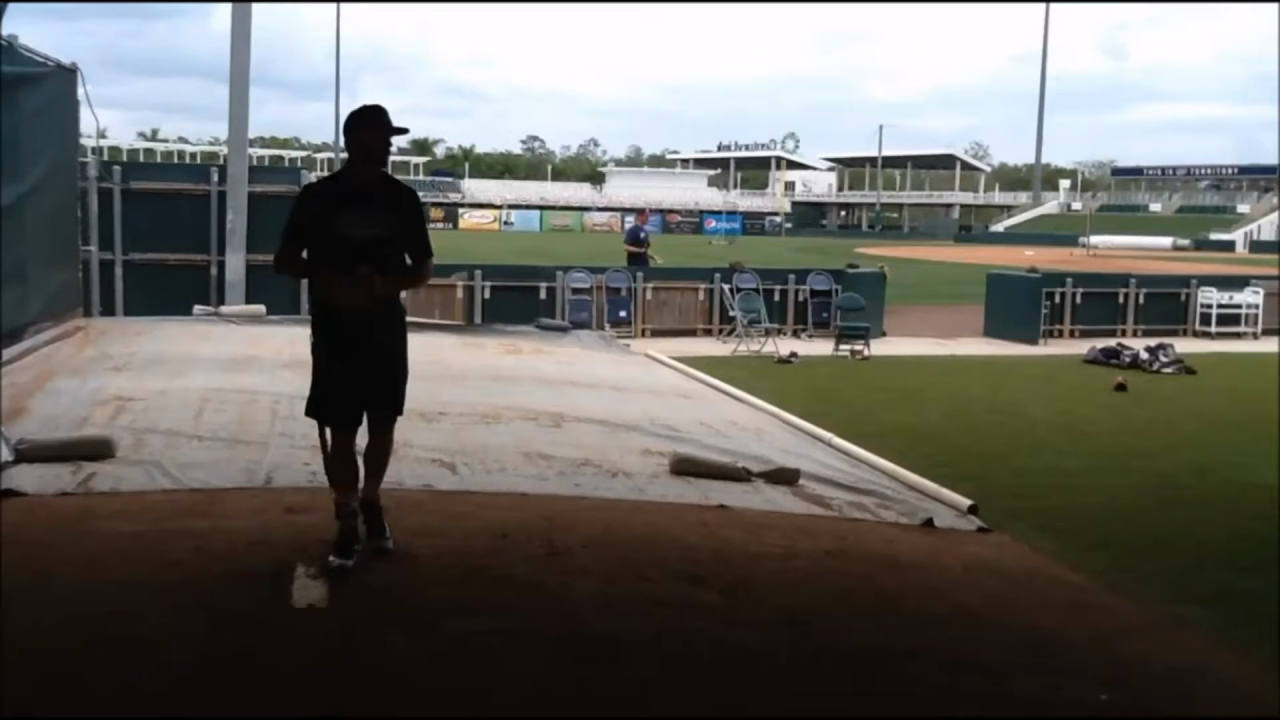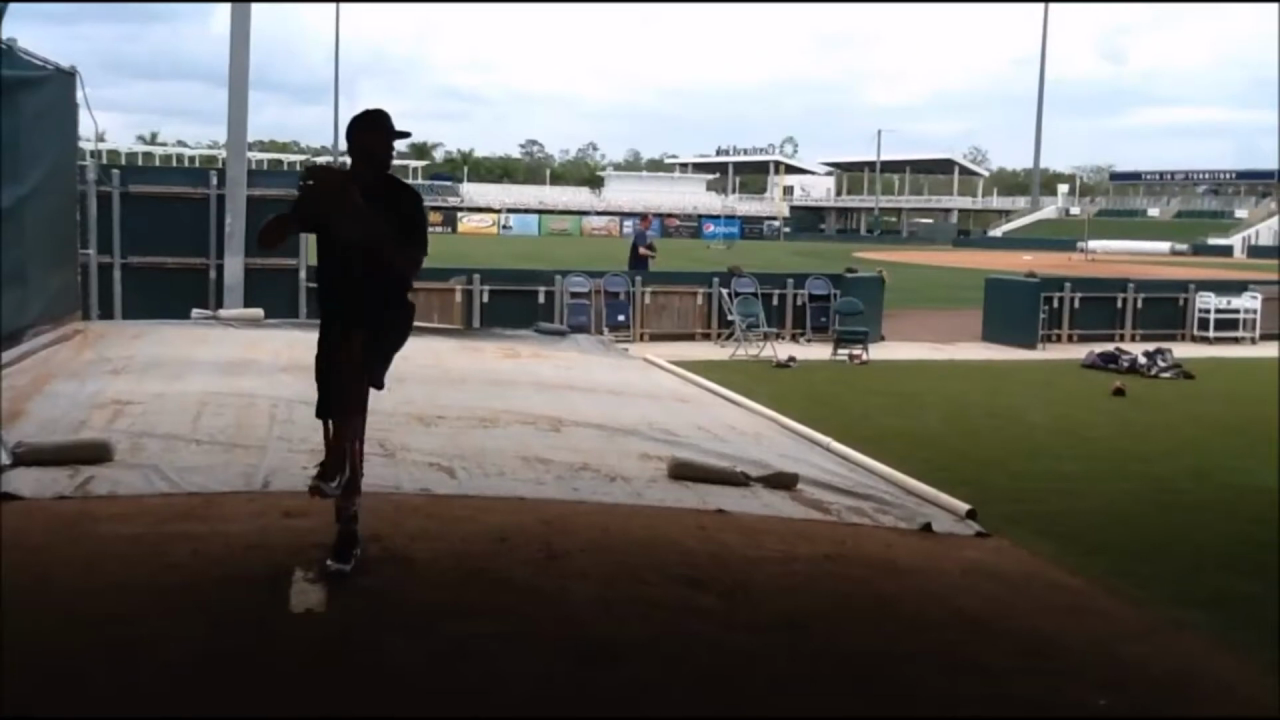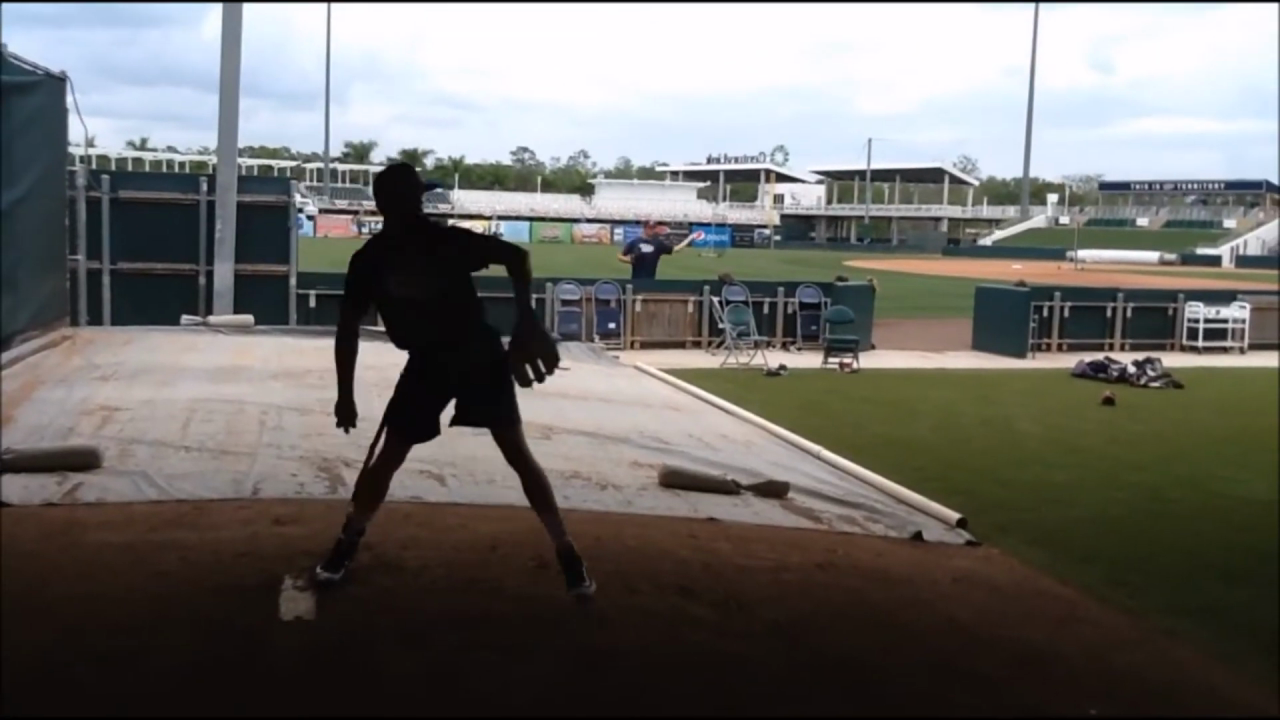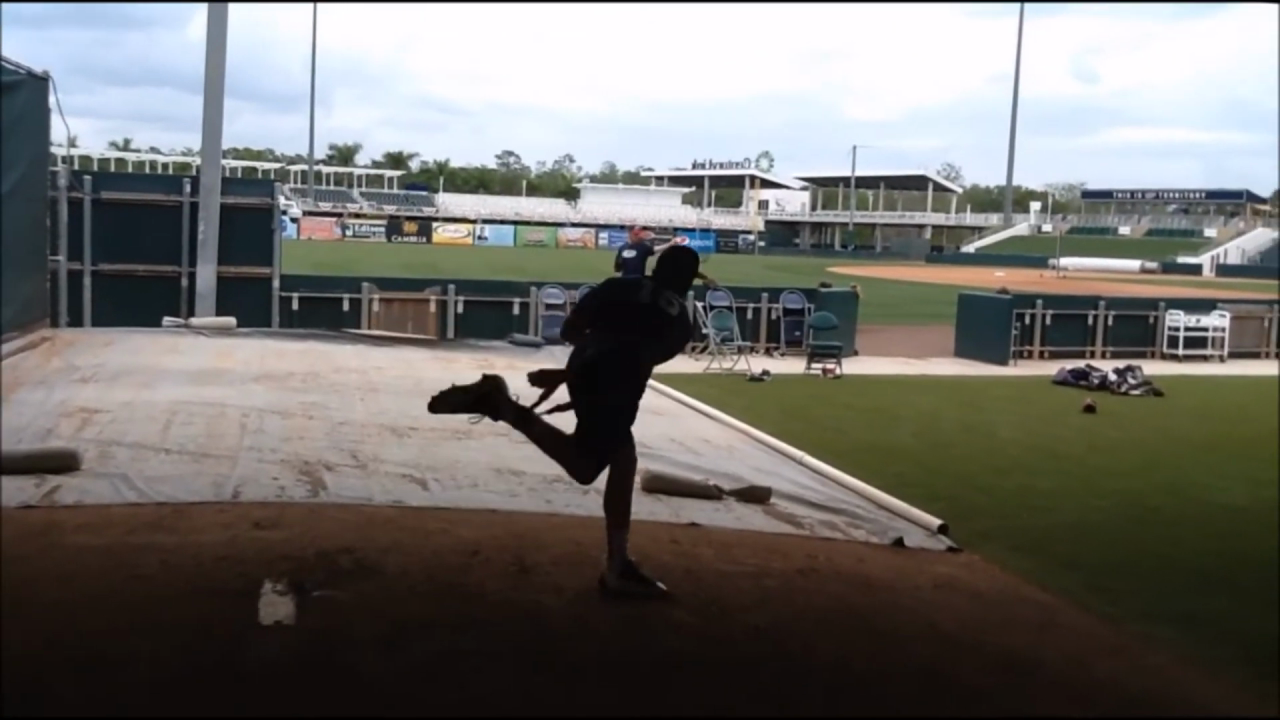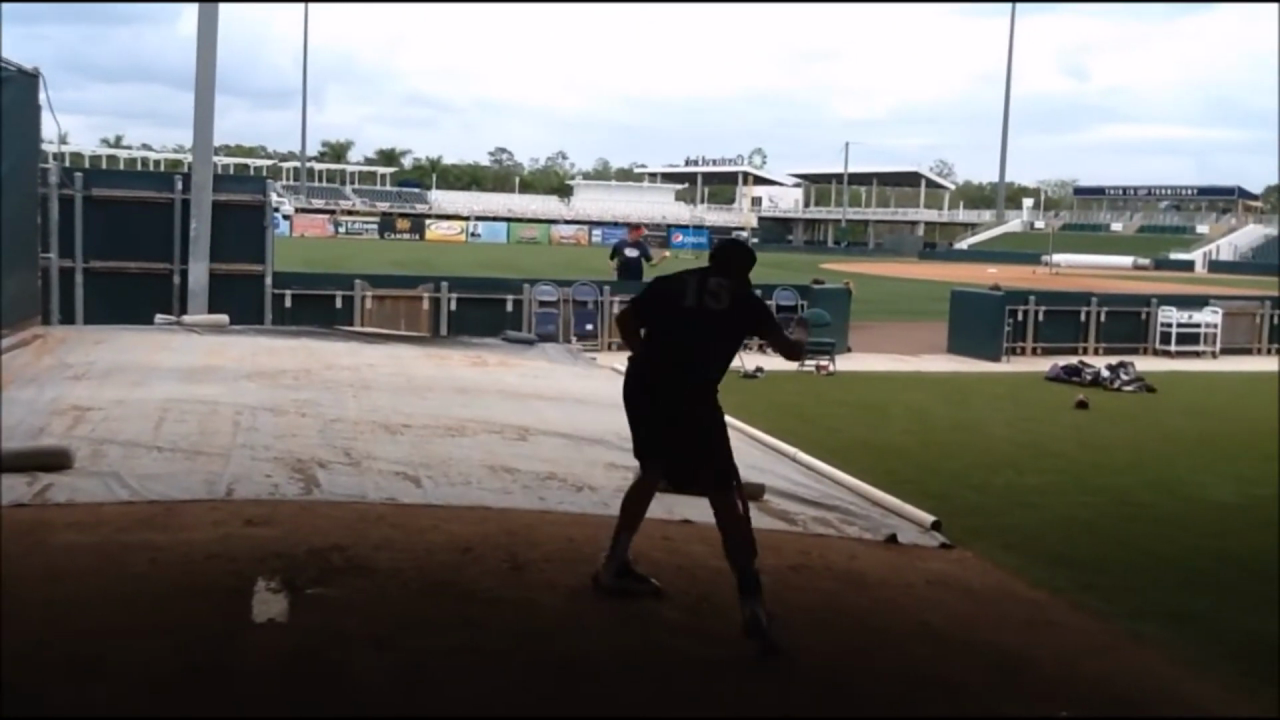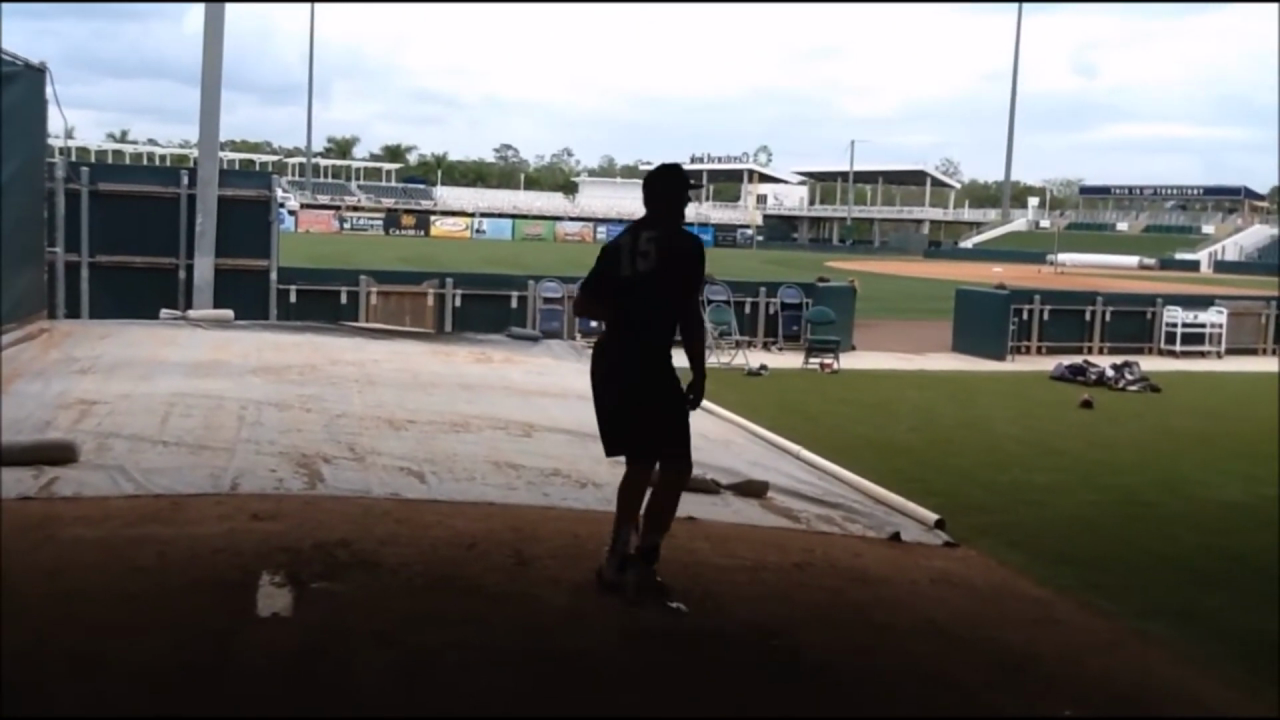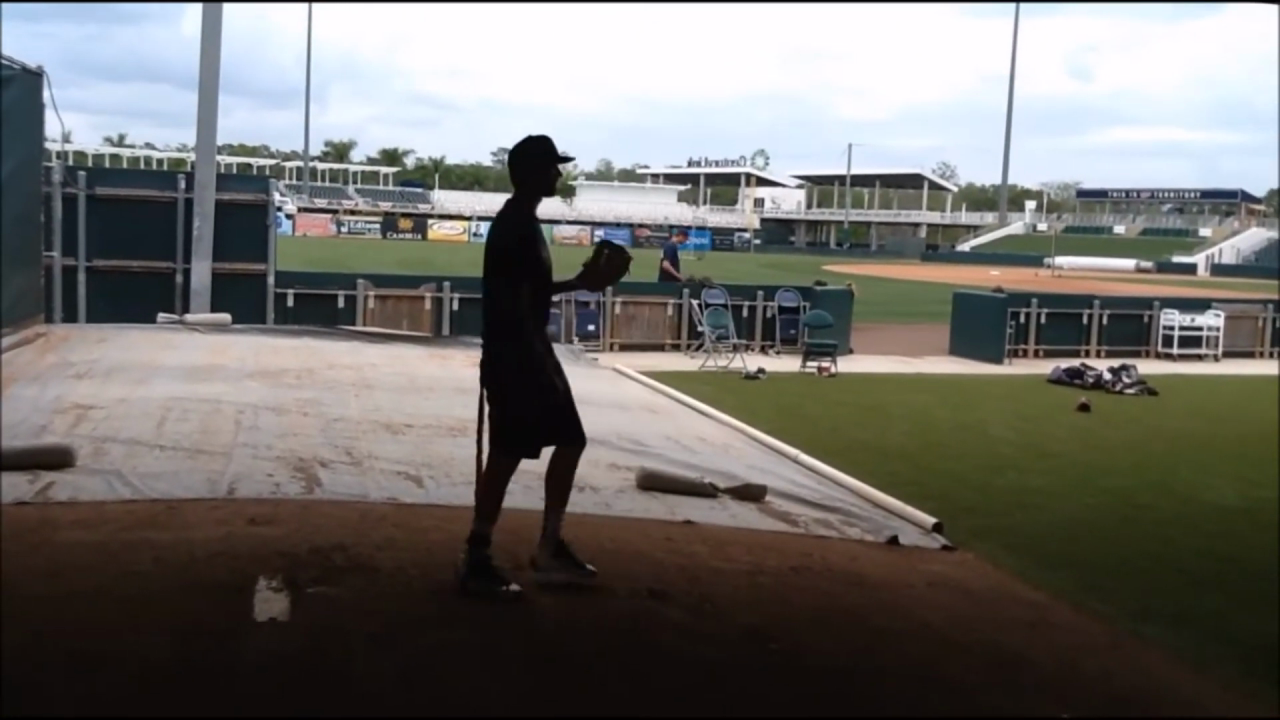
dt=0.7s
person 1, frame 1
left shoulder: (402, 198)
right shoulder: (318, 196)
left elbow: (423, 267)
right elbow: (285, 260)
left wrist: (387, 285)
right wrist: (328, 280)
left hip: (386, 330)
right hip: (334, 332)
left knee: (382, 427)
right knee: (340, 431)
left ankle: (371, 501)
right ankle: (347, 523)
person 1, frame 2
left shoulder: (404, 198)
right shoulder: (323, 193)
left elbow: (411, 262)
right elbow: (267, 239)
left wrist: (359, 214)
right wrist: (308, 205)
left hip: (386, 315)
right hip: (338, 319)
left knee: (354, 351)
right knee: (343, 416)
left ankle: (339, 465)
right ankle: (347, 526)
person 1, frame 3
left shoulder: (448, 241)
right shoulder: (369, 259)
left elbow: (515, 256)
right elbow: (348, 327)
left wrist: (526, 325)
right wrist: (345, 394)
left hip: (480, 354)
right hip: (426, 361)
left knee: (515, 450)
right knee: (391, 455)
left ankle: (565, 550)
right ankle: (348, 542)
person 1, frame 4
left shoulder: (618, 287)
right shoulder: (681, 319)
left elbow: (571, 326)
right elbow: (654, 353)
right wrist: (565, 376)
left hip: (590, 363)
right hip: (620, 370)
left knee: (624, 460)
right knee: (583, 465)
left ankle: (619, 567)
right ankle: (497, 401)
person 1, frame 5
left shoulder: (671, 285)
right shoulder: (747, 301)
left elbow: (626, 321)
right elbow: (789, 349)
right wrist: (800, 335)
left hip: (643, 384)
right hip: (691, 395)
left knee: (653, 471)
right knee: (725, 495)
left ankle: (614, 565)
right ankle: (751, 603)
person 1, frame 6
left shoulder: (617, 245)
right shoulder: (686, 245)
left elbow: (584, 305)
right elbow: (690, 316)
right wrist: (698, 374)
left hip: (608, 362)
right hip: (649, 365)
left knee: (641, 461)
right knee: (675, 464)
left ankle: (621, 560)
right ankle: (642, 565)
person 1, frame 7
left shoulder: (522, 222)
right shoulder: (515, 228)
right elbow: (511, 308)
left wrist: (572, 284)
right wrist: (540, 375)
left hip: (530, 353)
right hip: (514, 356)
left knee: (570, 442)
right knee: (506, 455)
left ankle: (551, 547)
right ankle: (476, 560)
